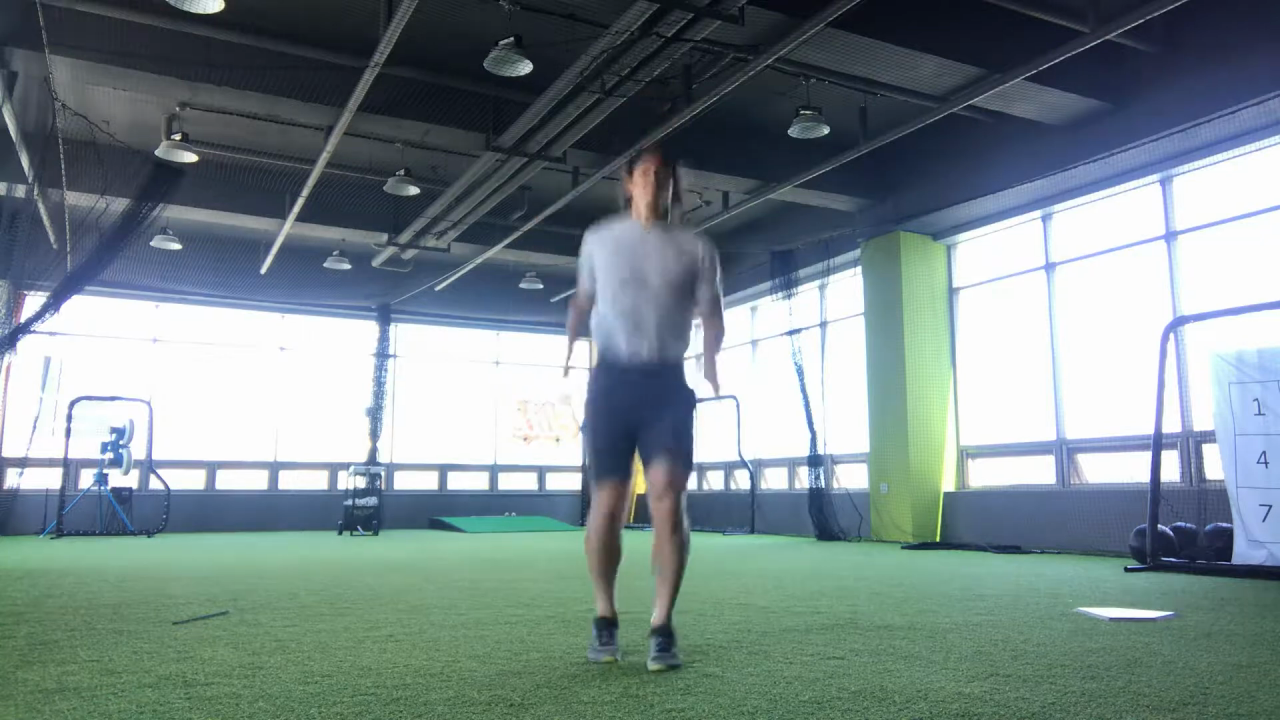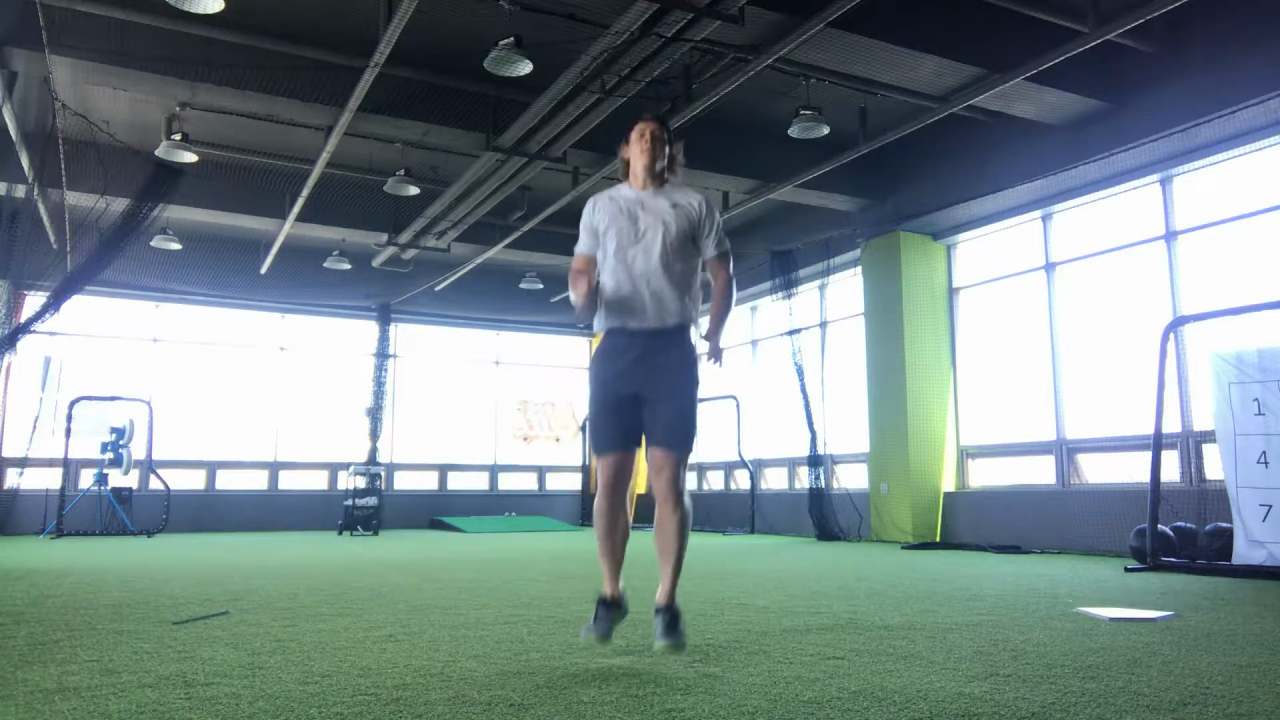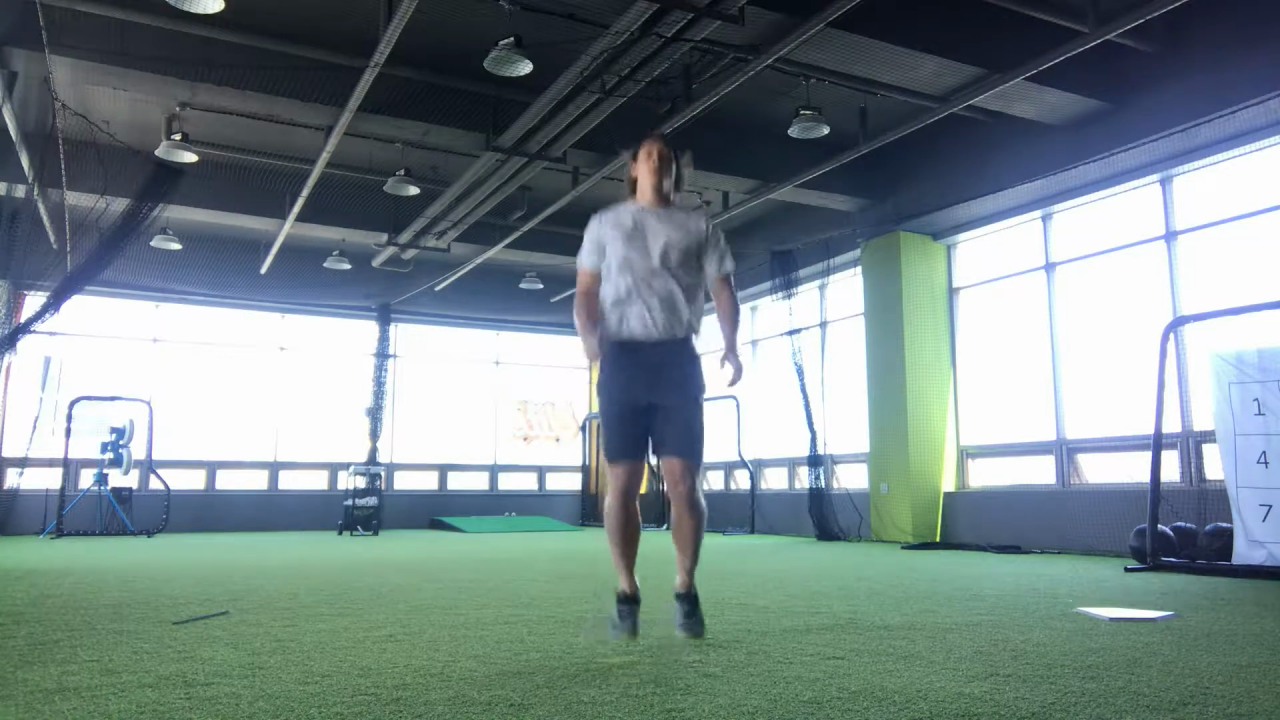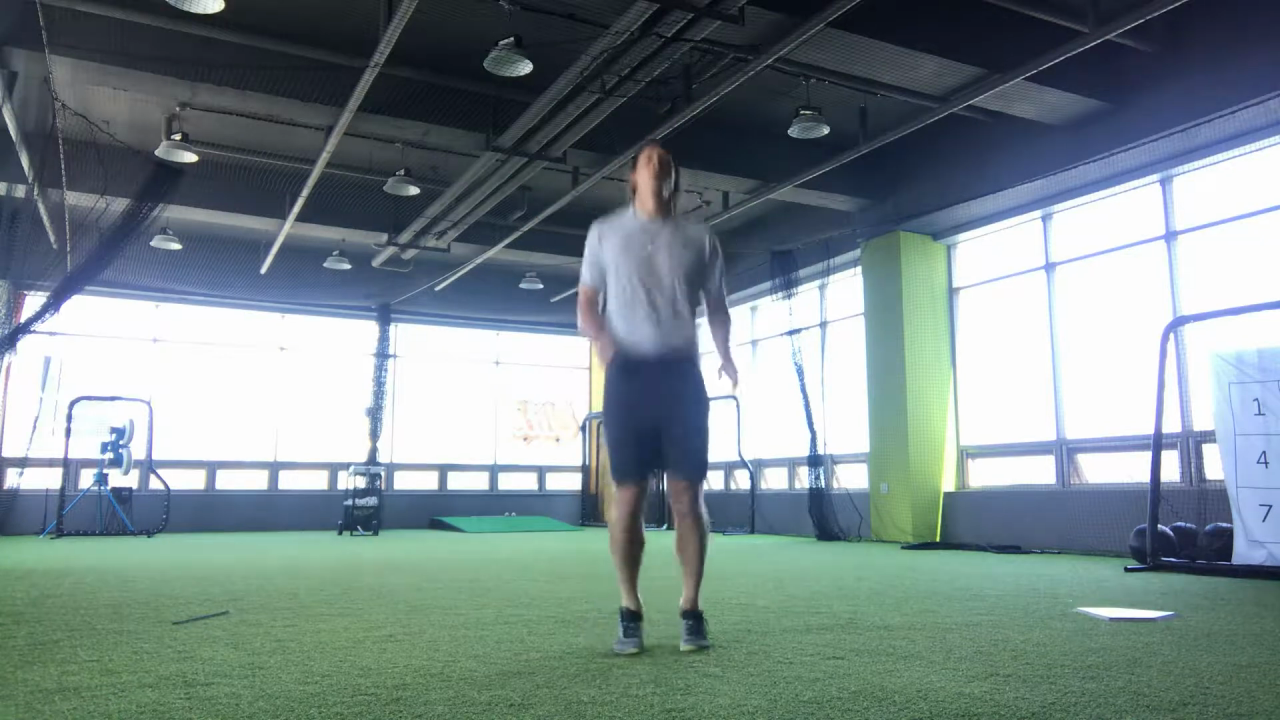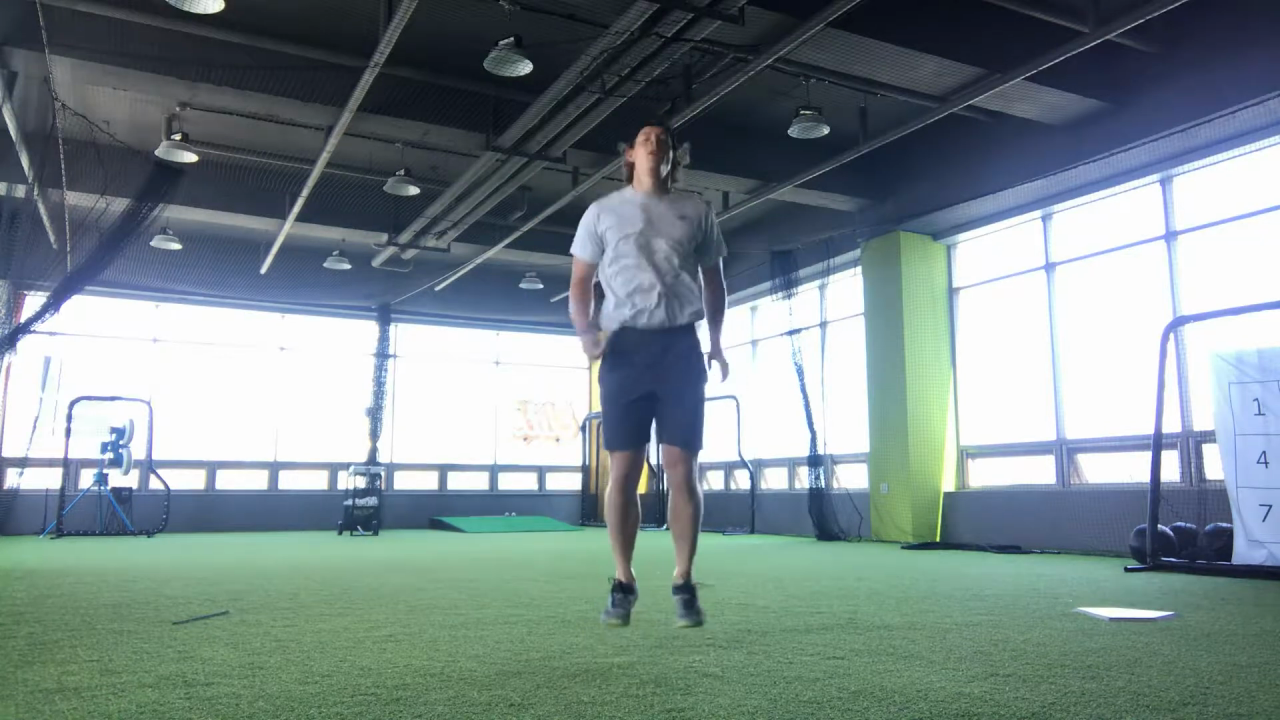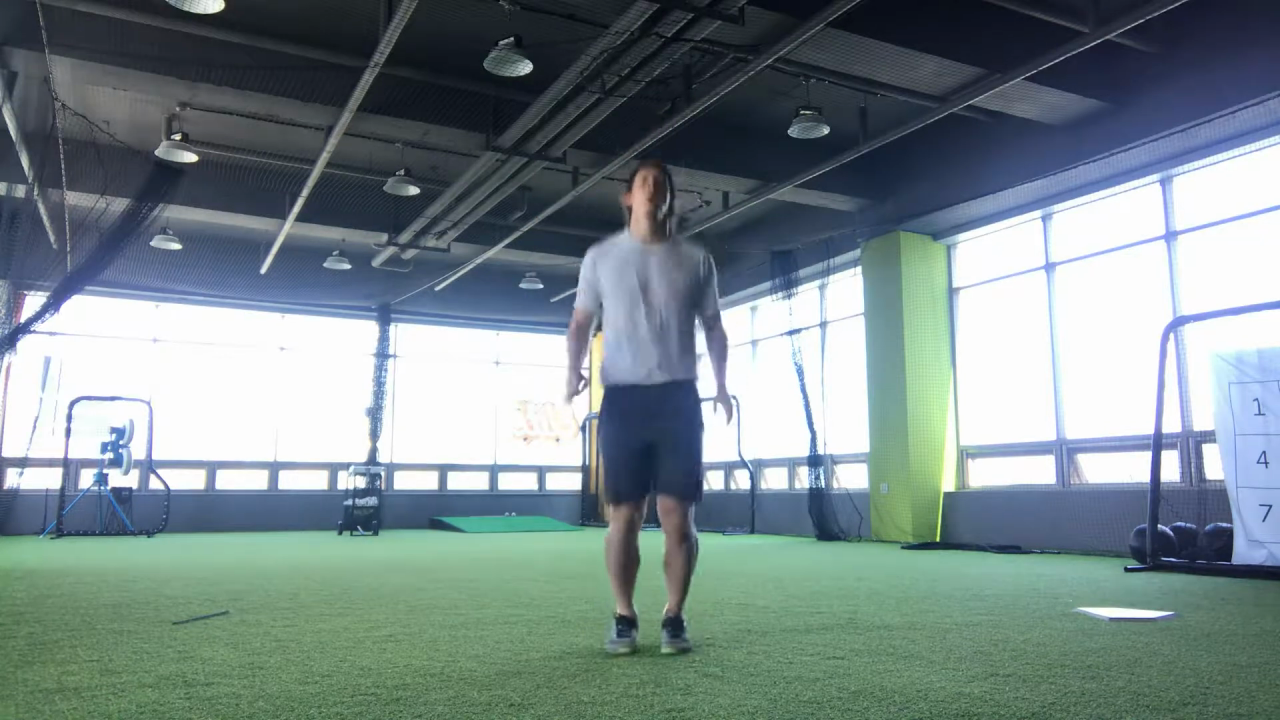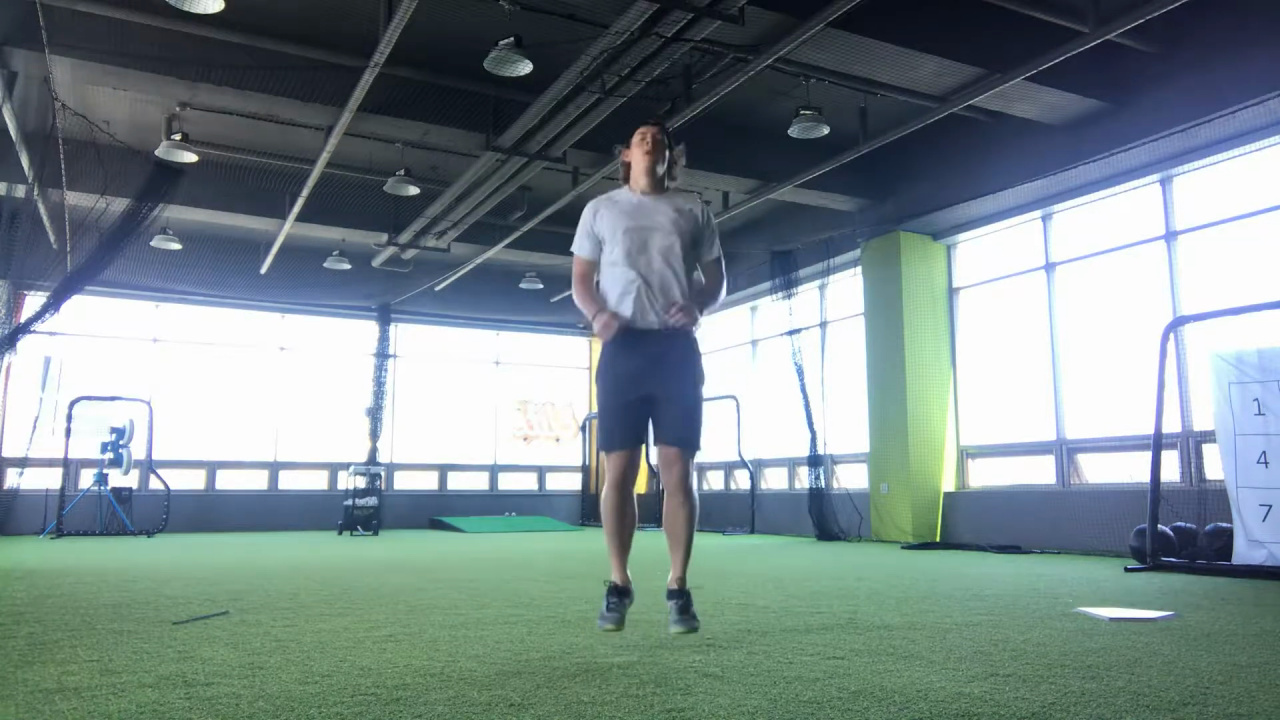
dt=0.2s
person 1, frame 1
left shoulder: (695, 246)
right shoulder: (600, 238)
left elbow: (711, 315)
right elbow: (584, 300)
left wrist: (711, 365)
right wrist: (568, 352)
left hip: (667, 380)
right hip: (615, 379)
left knee: (667, 499)
right knee: (608, 506)
left ankle: (662, 628)
right ankle: (605, 620)
person 1, frame 2
left shoulder: (696, 206)
right shoulder: (599, 205)
left elbow: (721, 276)
right elbow: (579, 273)
left wrist: (715, 333)
right wrist: (580, 291)
left hip: (673, 348)
right hip: (616, 349)
left knee: (667, 477)
right knee: (610, 478)
left ankle: (666, 604)
right ankle: (610, 596)
person 1, frame 3
left shoulder: (699, 226)
right shoulder: (604, 222)
left elbow: (723, 293)
right elbow: (585, 292)
left wrist: (731, 346)
right wrist: (588, 331)
left hip: (677, 359)
right hip: (623, 360)
left knee: (683, 481)
right knee: (623, 482)
left ankle: (685, 591)
right ankle: (627, 593)
person 1, frame 4
left shoulder: (699, 237)
right shoulder: (605, 233)
left elbow: (716, 304)
right elbow: (587, 303)
left wrist: (725, 354)
right wrist: (600, 336)
left hip: (682, 373)
right hip: (628, 373)
left knee: (687, 499)
right knee: (628, 501)
left ankle: (691, 609)
right ankle: (630, 611)
person 1, frame 5
left shoulder: (697, 212)
right shoulder: (603, 211)
left elbow: (713, 280)
right elbow: (580, 281)
left wrist: (717, 340)
right wrist: (586, 330)
left hip: (680, 345)
right hip: (625, 347)
left knee: (681, 468)
right knee: (623, 469)
left ankle: (684, 583)
right ankle: (623, 582)
person 1, frame 6
left shoulder: (695, 259)
right shoulder: (601, 257)
left elbow: (713, 326)
right elbow: (581, 323)
left wrist: (721, 381)
right wrist: (573, 369)
left hip: (678, 398)
right hip: (623, 398)
left knee: (677, 518)
right knee: (624, 518)
left ankle: (673, 617)
right ankle: (624, 617)
person 1, frame 7
left shoulder: (694, 211)
right shoulder: (601, 209)
left elbow: (716, 278)
right elbow: (582, 279)
left wrist: (696, 306)
right wrist: (597, 314)
left hip: (676, 348)
right hip: (623, 349)
left knee: (677, 471)
right knee: (619, 470)
left ankle: (678, 588)
right ankle: (619, 584)
